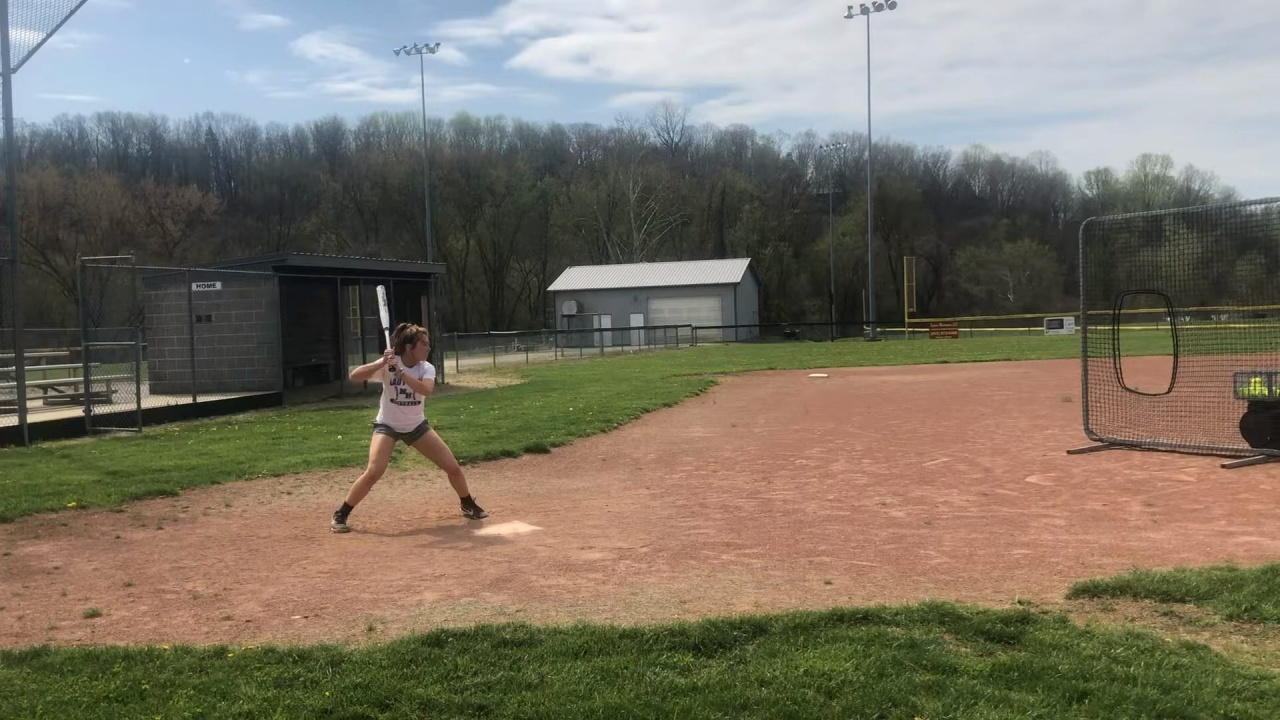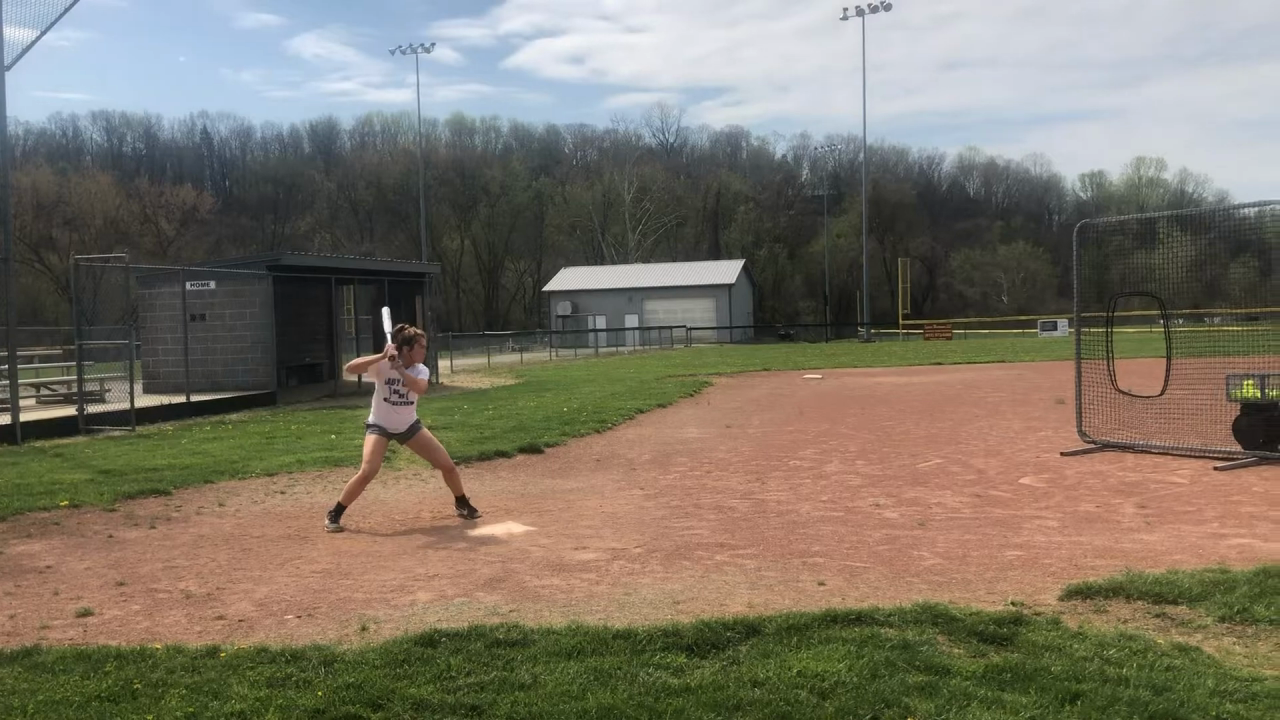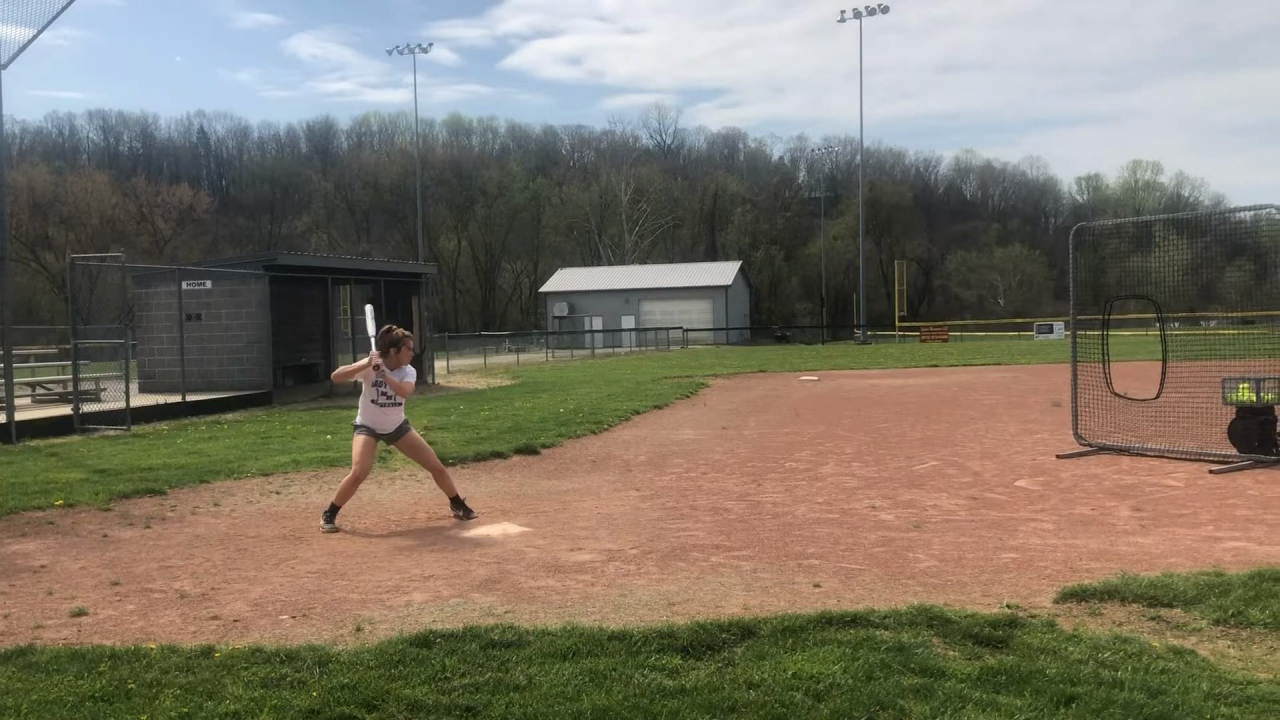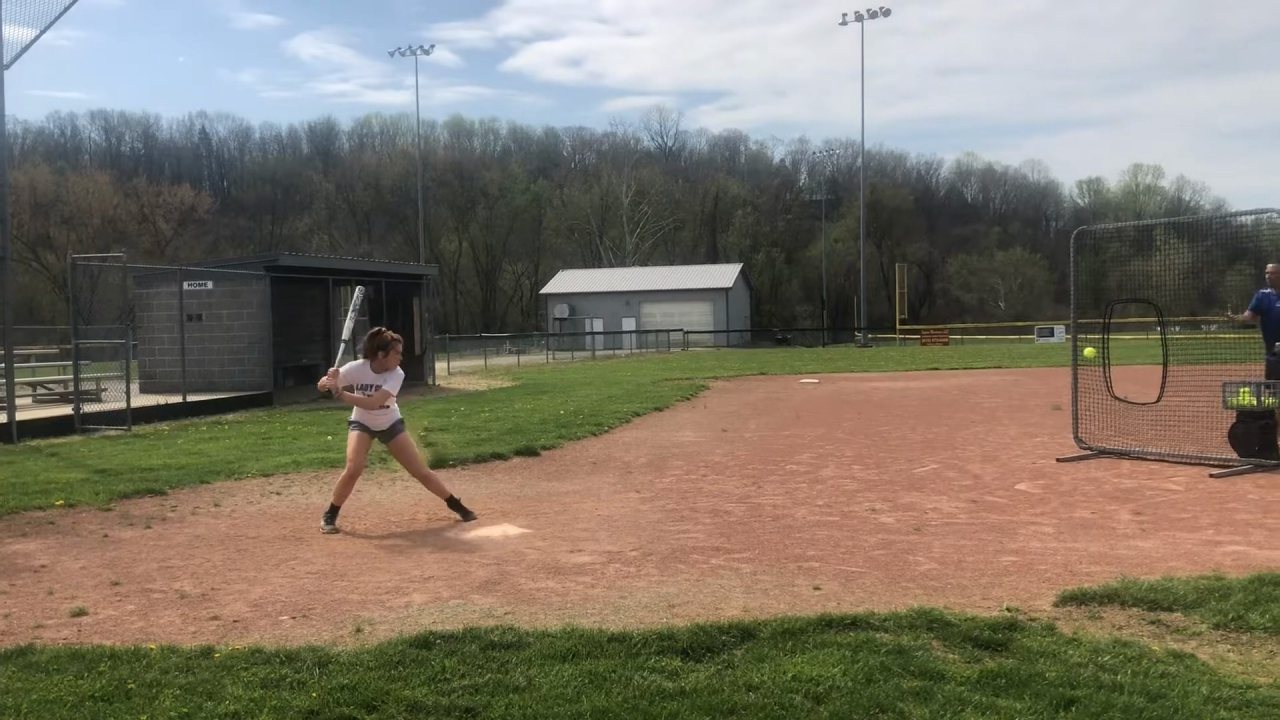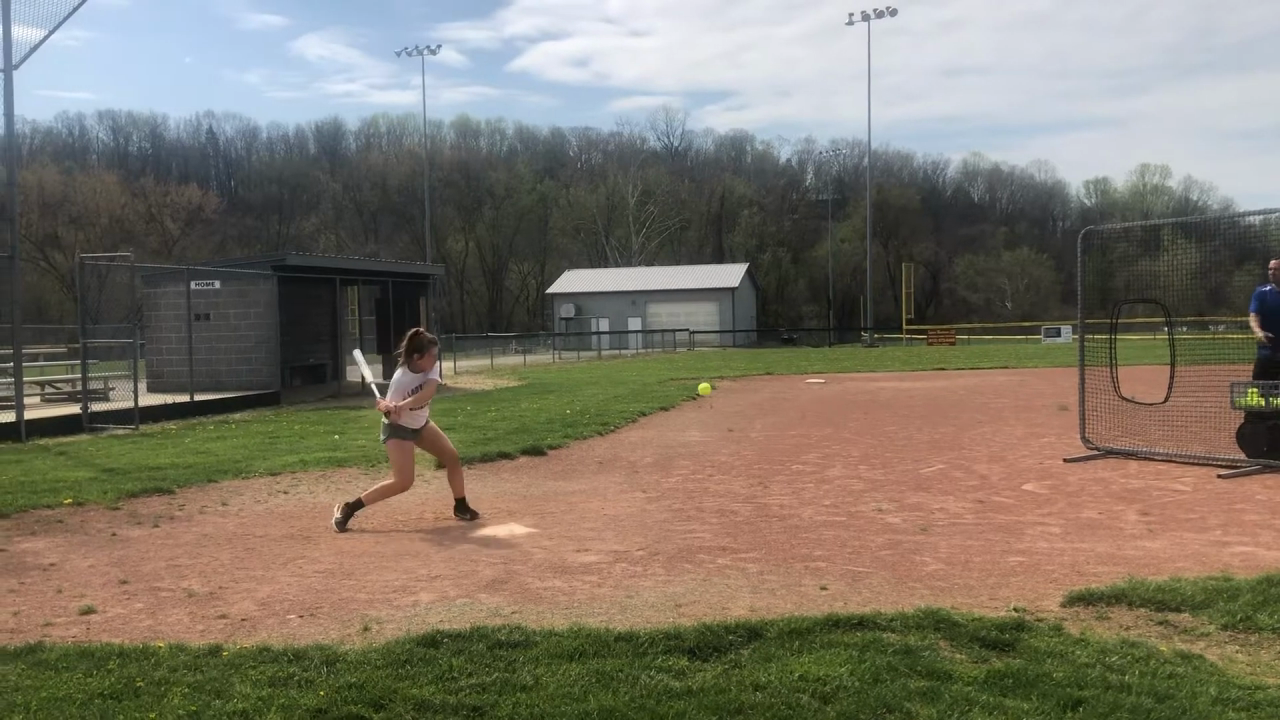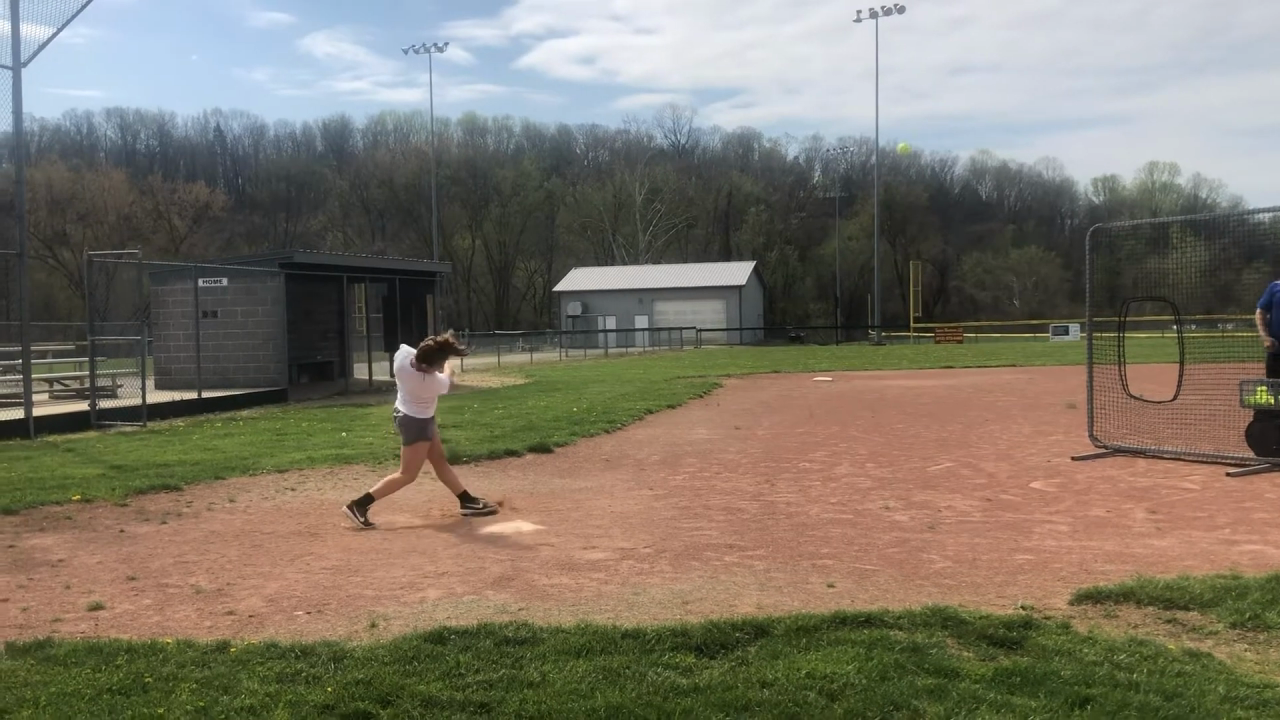
dt=0.3s
person 1, frame 1
left shoulder: (427, 368)
right shoulder: (389, 363)
left elbow: (426, 390)
right elbow: (354, 376)
left wrist: (401, 373)
right wrist: (383, 363)
left hip: (417, 425)
right hip: (387, 425)
left knee: (452, 466)
right knee: (374, 471)
left ankle: (468, 505)
right ankle: (341, 514)
person 1, frame 2
left shoulder: (421, 370)
right shoulder: (382, 364)
left elbow: (420, 388)
right elbow: (349, 368)
left wrist: (398, 367)
right wrist: (382, 356)
left hip: (409, 425)
right hip: (379, 425)
left knee: (447, 465)
right knee: (368, 472)
left ankle: (462, 504)
right ankle: (335, 513)
person 1, frame 3
left shoulder: (408, 371)
right shoulder: (369, 365)
left elbow: (405, 392)
right elbow: (335, 376)
left wrist: (382, 373)
right wrist: (367, 365)
left hip: (397, 426)
right hip: (367, 426)
left knee: (436, 466)
right knee: (359, 473)
left ankle: (458, 505)
right ankle: (329, 514)
person 1, frame 4
left shoulder: (396, 374)
right shoulder: (356, 368)
left elbow: (373, 402)
right elbow: (322, 386)
left wrist: (341, 393)
right wrist: (330, 381)
left hip: (391, 424)
right hip: (362, 424)
left knee: (421, 472)
right knee: (353, 470)
left ankle: (455, 505)
right ankle: (330, 514)
person 1, frame 5
left shoulder: (432, 367)
right shoulder: (401, 378)
left elbow: (428, 393)
right elbow: (386, 408)
left wrist: (400, 406)
right wrist: (389, 409)
left hip: (419, 424)
right hip: (398, 427)
left knee: (453, 459)
right knee: (403, 482)
left ankle: (461, 507)
right ankle: (348, 510)
person 1, frame 6
left shoulder: (403, 353)
right shoulder: (436, 381)
right elbow: (447, 383)
right wrist: (448, 365)
left hip: (404, 415)
right hip: (418, 423)
left knee: (440, 460)
right knee: (408, 474)
left ankle: (468, 501)
right ankle: (358, 505)
